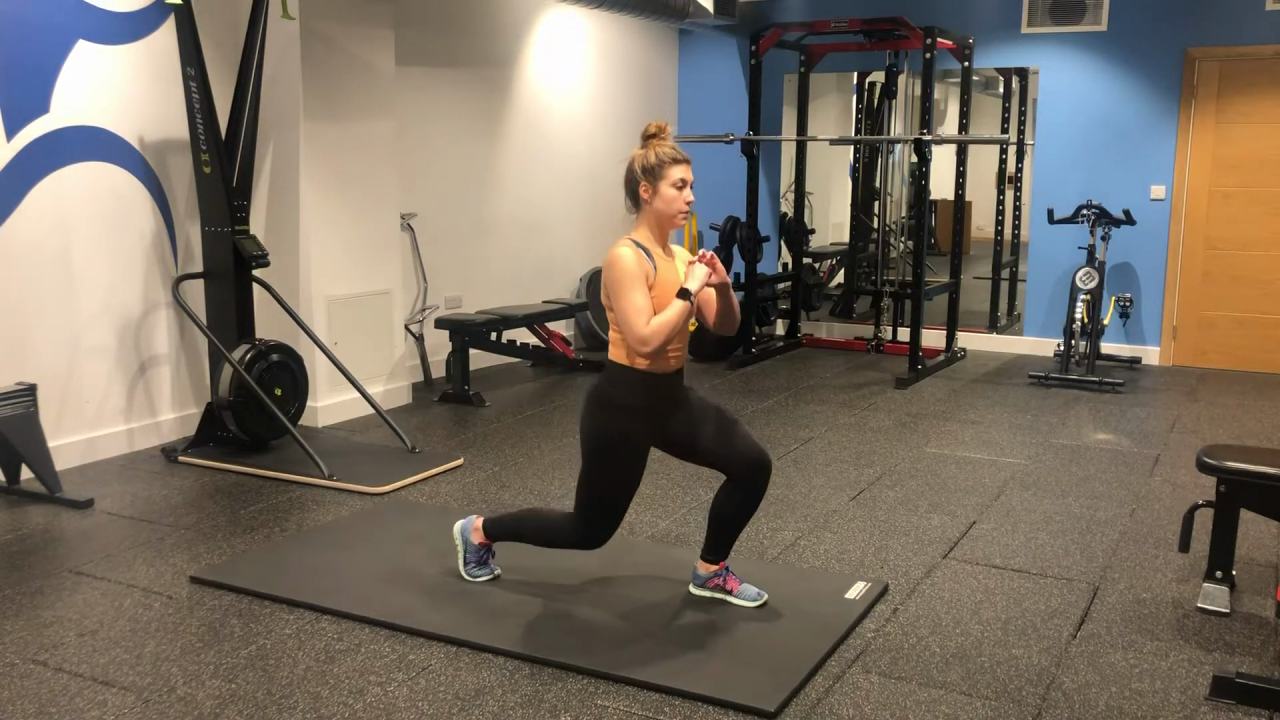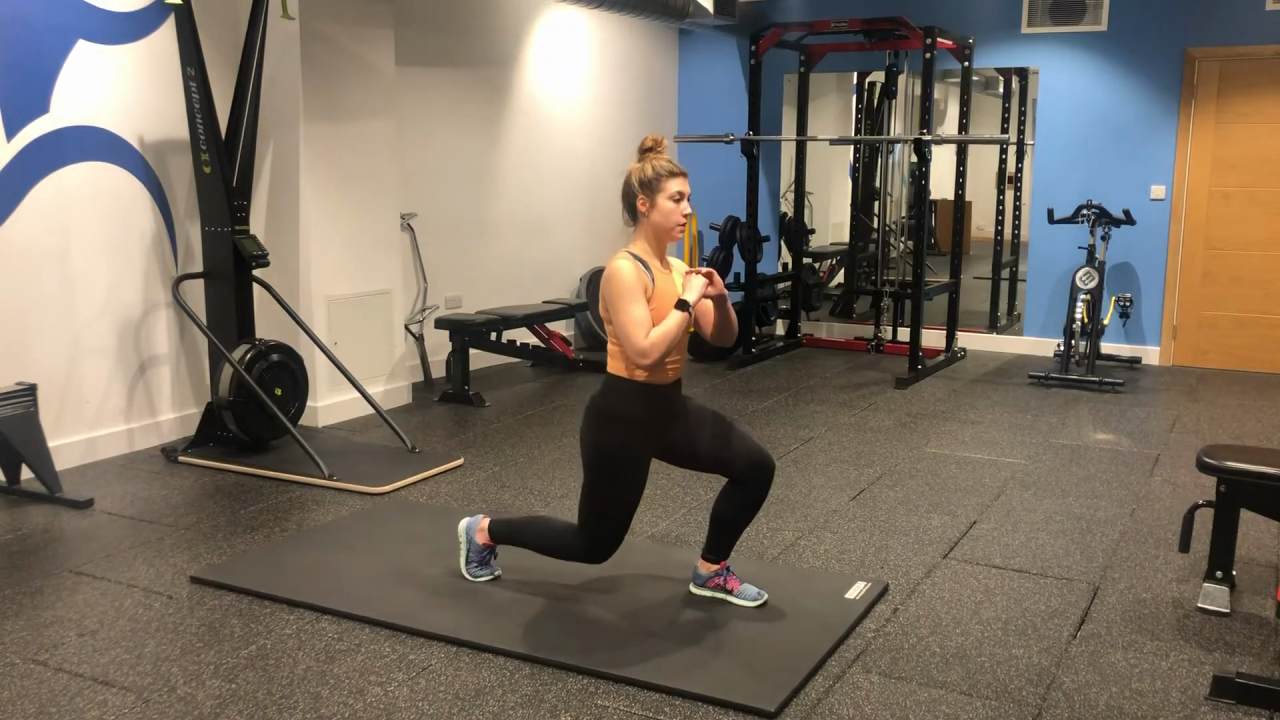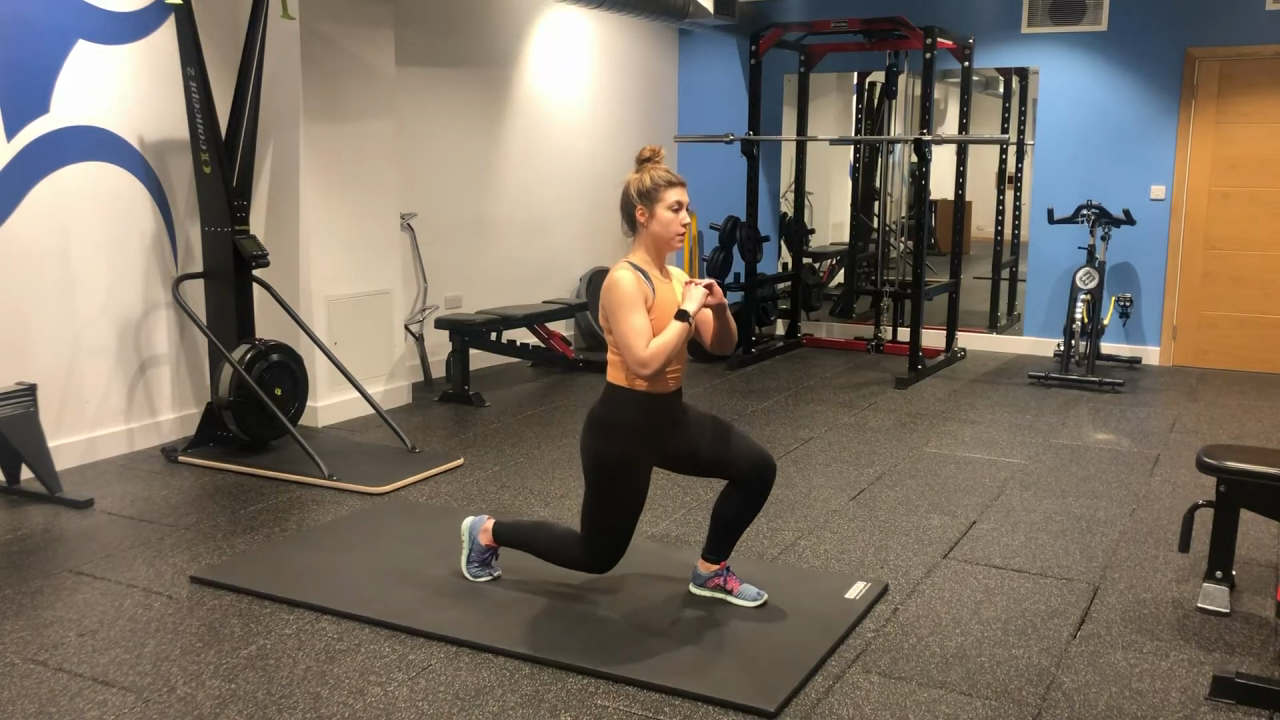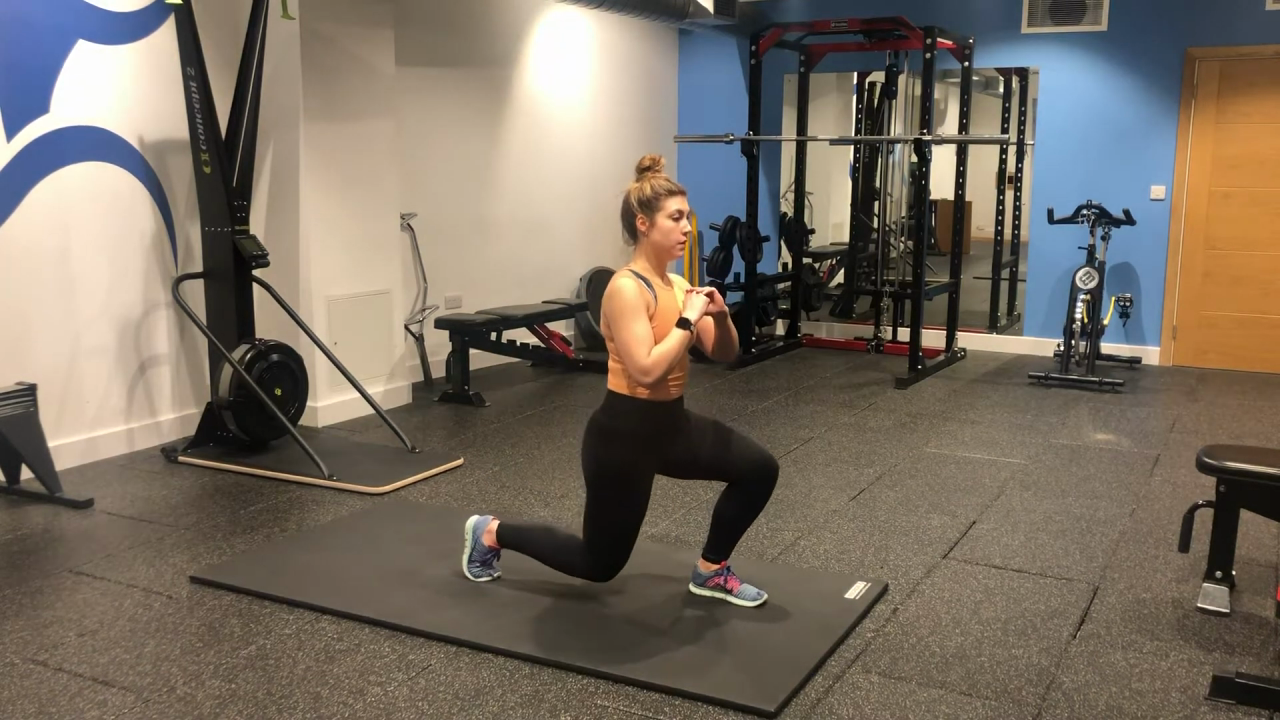
dt=0.3s
person 1, frame 1
left shoulder: (678, 256)
right shoulder: (626, 258)
left elbow: (726, 327)
right elbow: (644, 340)
left wrist: (721, 286)
right wrist: (689, 289)
left hip: (670, 396)
right hip: (623, 402)
left knee: (753, 465)
right knee: (591, 529)
left ankle: (710, 572)
right ankle: (479, 531)
person 1, frame 2
left shoulder: (675, 267)
right shoulder: (624, 271)
left elbow: (723, 338)
right elbow: (644, 352)
left wrist: (718, 298)
right wrist: (687, 301)
left hip: (669, 406)
right hip: (621, 414)
left knee: (756, 466)
right knee: (595, 543)
left ankle: (711, 571)
right ankle: (483, 532)
person 1, frame 3
left shoulder: (674, 277)
right shoulder: (624, 280)
left elbow: (723, 347)
right elbow: (644, 362)
left wrist: (719, 307)
right wrist: (687, 311)
left hip: (669, 415)
right hip: (622, 423)
left knee: (757, 468)
right knee: (598, 554)
left ankle: (710, 571)
right ankle: (487, 532)
person 1, frame 4
left shoulder: (676, 285)
right shoulder: (626, 288)
left elbow: (725, 354)
right elbow: (646, 371)
left wrist: (720, 315)
right wrist: (689, 319)
left hip: (671, 422)
right hip: (623, 432)
left knee: (759, 469)
right knee: (600, 563)
left ankle: (710, 570)
right ankle: (490, 533)
